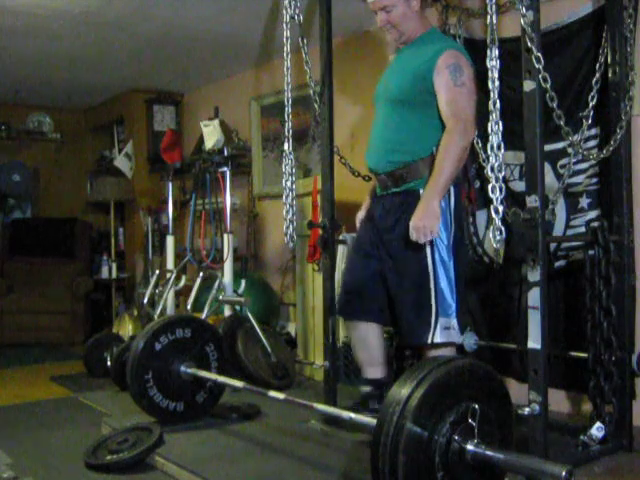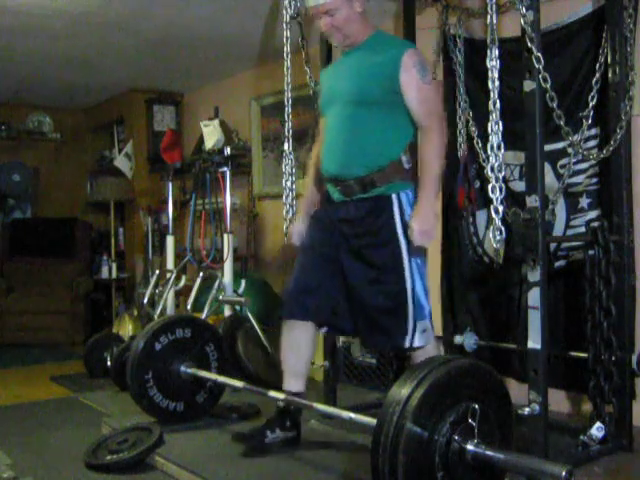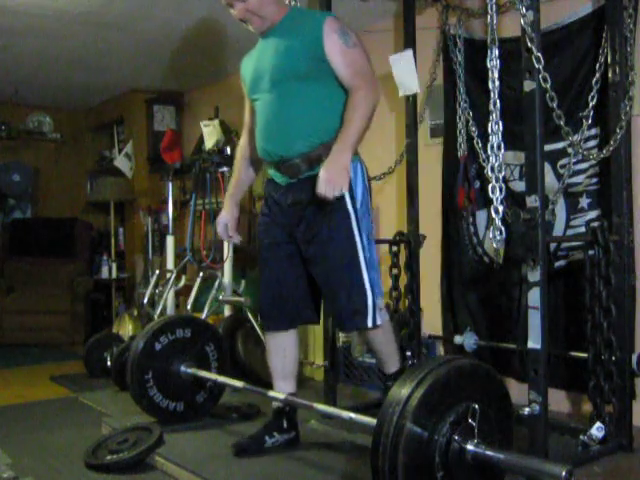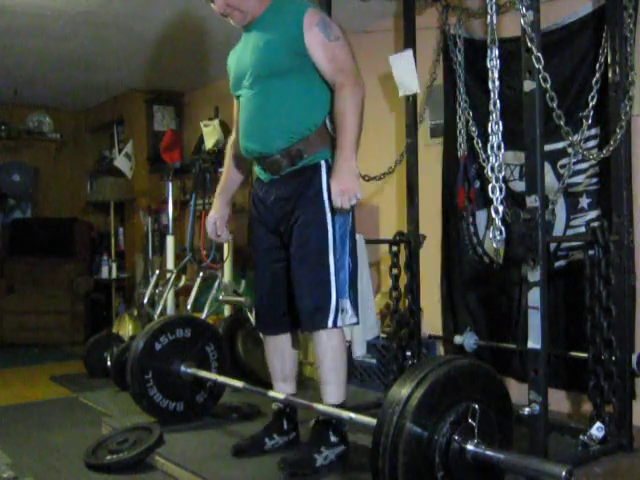
dt=0.5s
person 1, frame 1
left shoulder: (445, 57)
right shoulder: (397, 62)
left elbow: (460, 130)
left wrist: (431, 202)
right wrist: (370, 199)
left hip: (420, 196)
right hip: (385, 199)
left knee: (431, 314)
right knee: (354, 301)
right ankle: (376, 394)
person 1, frame 2
left shoulder: (402, 58)
right shoulder: (331, 74)
left elbow: (433, 130)
left wrist: (427, 205)
right wrist: (305, 210)
left hip: (385, 205)
right hip: (332, 206)
left knee: (409, 319)
right knee: (299, 307)
right ankle: (288, 417)
person 1, frame 3
right shoulder: (252, 61)
left elbow: (364, 89)
left wrist: (340, 157)
right wrist: (232, 201)
left hip: (332, 182)
right hip: (279, 191)
left knee: (356, 298)
right knee: (277, 308)
left ankle: (399, 387)
right ankle: (285, 418)
person 1, frame 4
right shoulder: (238, 55)
left elbow: (348, 84)
left wrist: (346, 161)
right wrist: (221, 200)
left hip: (315, 176)
right hip: (266, 187)
left knee: (320, 303)
right knee: (272, 309)
left ankle: (331, 428)
right ankle: (285, 419)
